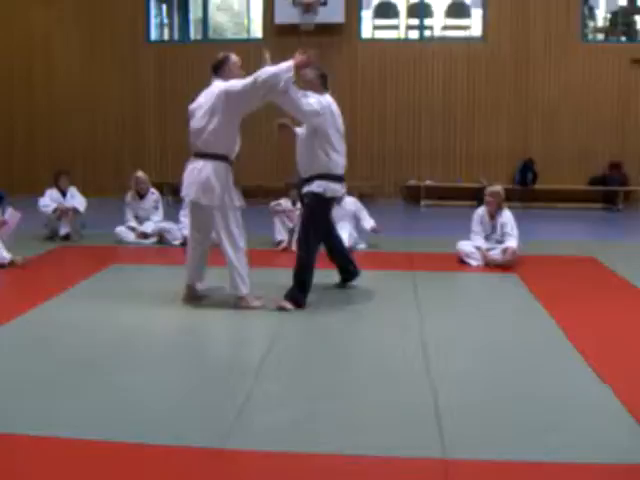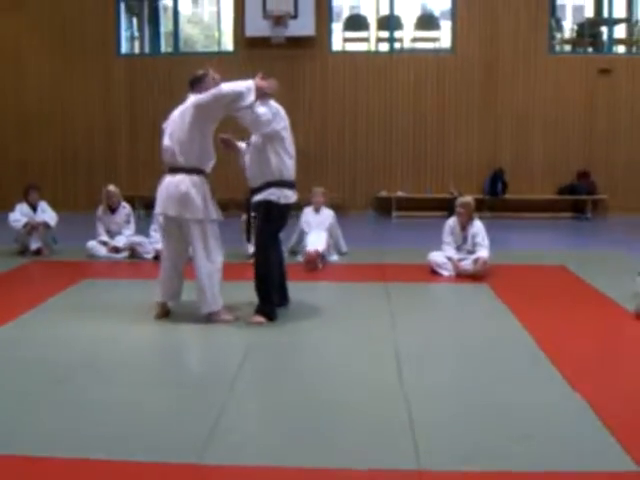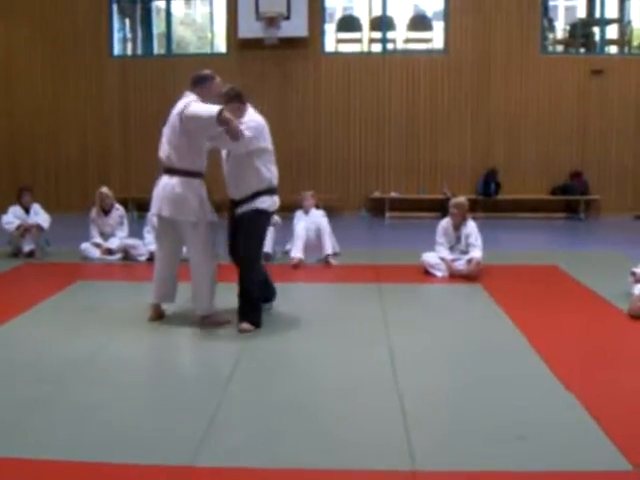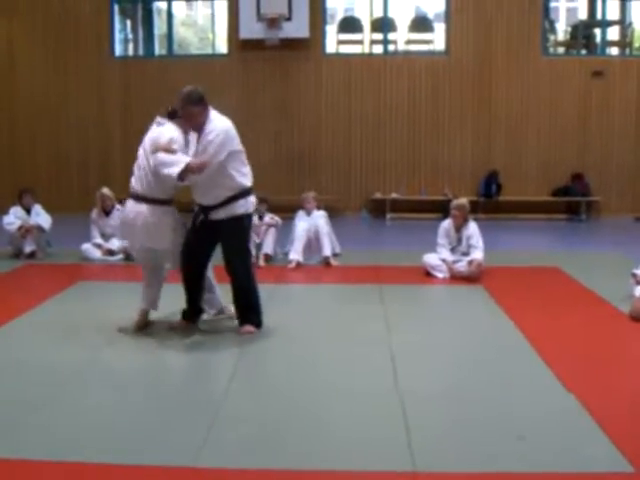
dt=0.7s
person 1, frame 1
left shoulder: (202, 97)
right shoulder: (228, 91)
right elbow: (258, 81)
right wrist: (293, 64)
left hip: (197, 169)
right hip: (215, 172)
left knee: (199, 234)
right knee: (232, 237)
left ankle: (191, 288)
right ankle: (242, 294)
person 1, frame 2
left shoulder: (176, 114)
right shoulder: (200, 105)
right elbow: (224, 94)
right wrist: (255, 85)
left hip: (171, 185)
right hip: (191, 187)
left knee: (173, 251)
right knee: (208, 252)
left ankle: (164, 304)
right ankle: (213, 309)
person 1, frame 3
left shoulder: (181, 109)
right shoulder: (191, 104)
right elbow: (197, 109)
right wrist: (225, 118)
left hip: (168, 186)
right hip: (186, 188)
left knee: (166, 251)
right knee: (202, 254)
left ankle: (157, 305)
right ankle: (206, 311)
person 1, frame 4
left shoulder: (157, 131)
right shoulder: (171, 135)
right elbow: (162, 159)
right wrist: (187, 166)
left hip: (134, 212)
right hip: (155, 214)
left knee: (153, 266)
left ankle: (144, 314)
right ankle: (215, 307)
person 2, frame 1
left shoulder: (323, 105)
right shoulder: (319, 106)
left elbow: (291, 99)
right wrist: (293, 132)
left hip: (322, 184)
right hip: (320, 182)
left knee: (307, 238)
right knee: (324, 230)
left ankle: (296, 296)
right ankle: (349, 271)
person 2, frame 2
left shoulder: (272, 111)
right shoulder: (265, 116)
left elbow: (248, 113)
left hip: (275, 193)
right hip: (268, 192)
left knee: (264, 248)
right knee: (269, 246)
left ankle: (267, 308)
right ankle: (279, 297)
person 2, frame 3
left shoulder: (254, 123)
right shoulder: (237, 121)
left hip: (258, 202)
right hip: (238, 201)
left knee: (248, 257)
right knee: (238, 254)
left ankle: (249, 315)
right ankle: (264, 291)
person 2, frame 4
left shoulder: (219, 130)
right shoulder: (203, 128)
left elbow: (199, 169)
left hip: (234, 207)
right hip: (208, 208)
left knee: (238, 265)
right knee: (191, 259)
left ankle: (251, 319)
right ankle: (192, 314)
